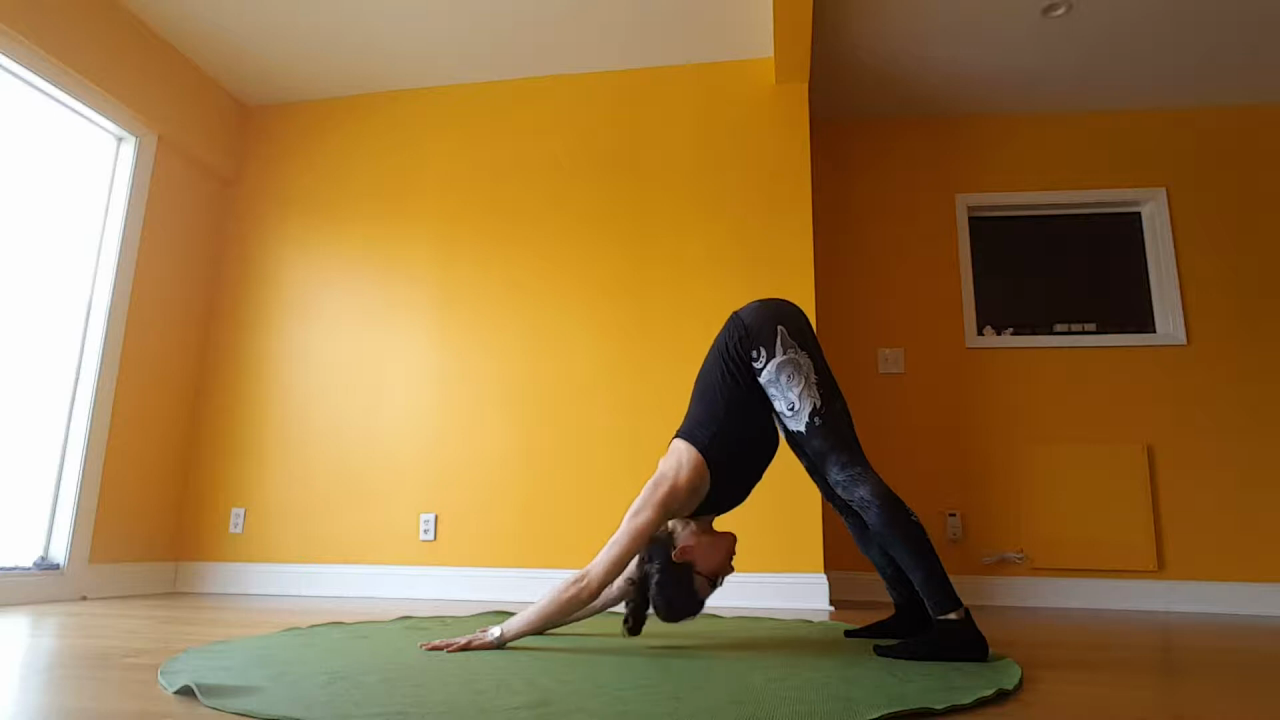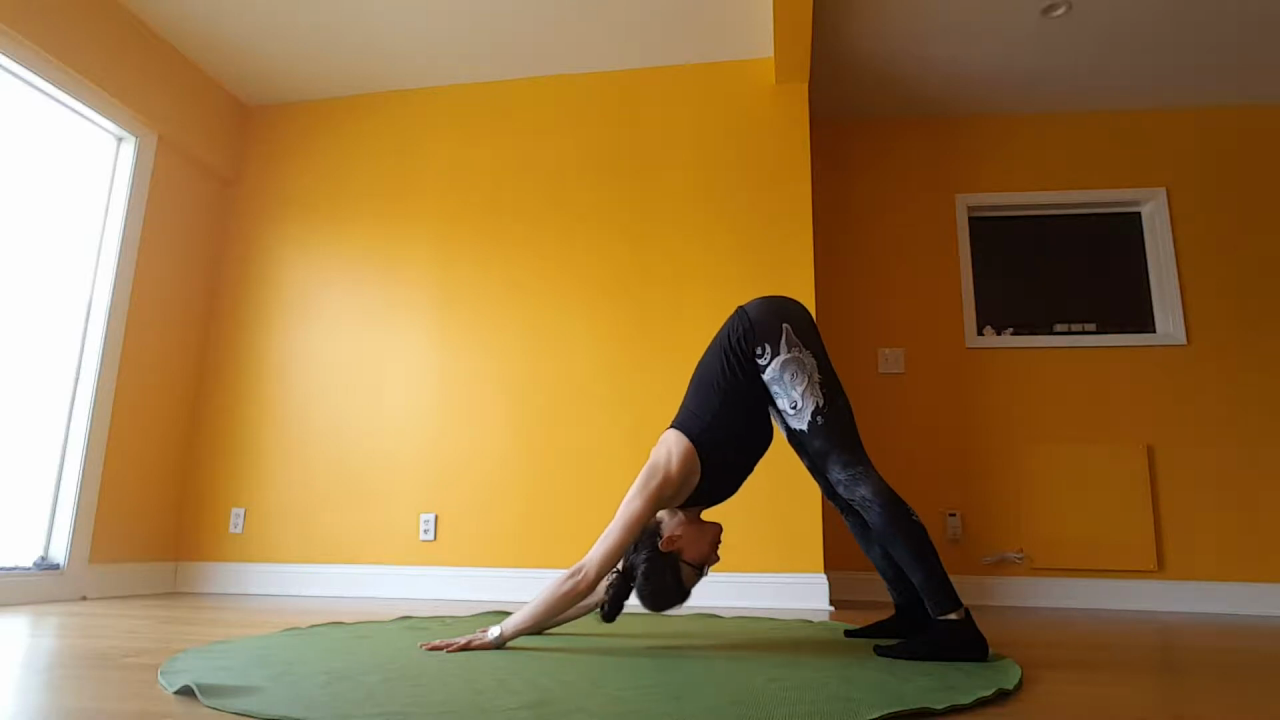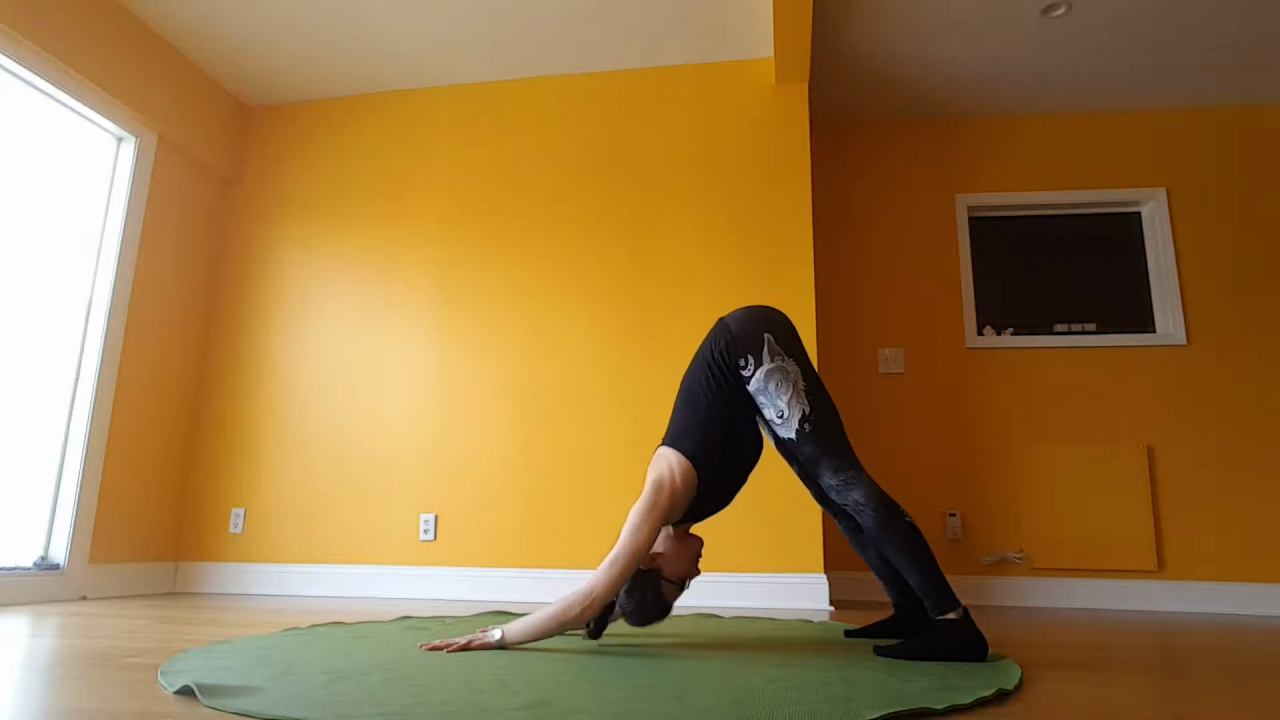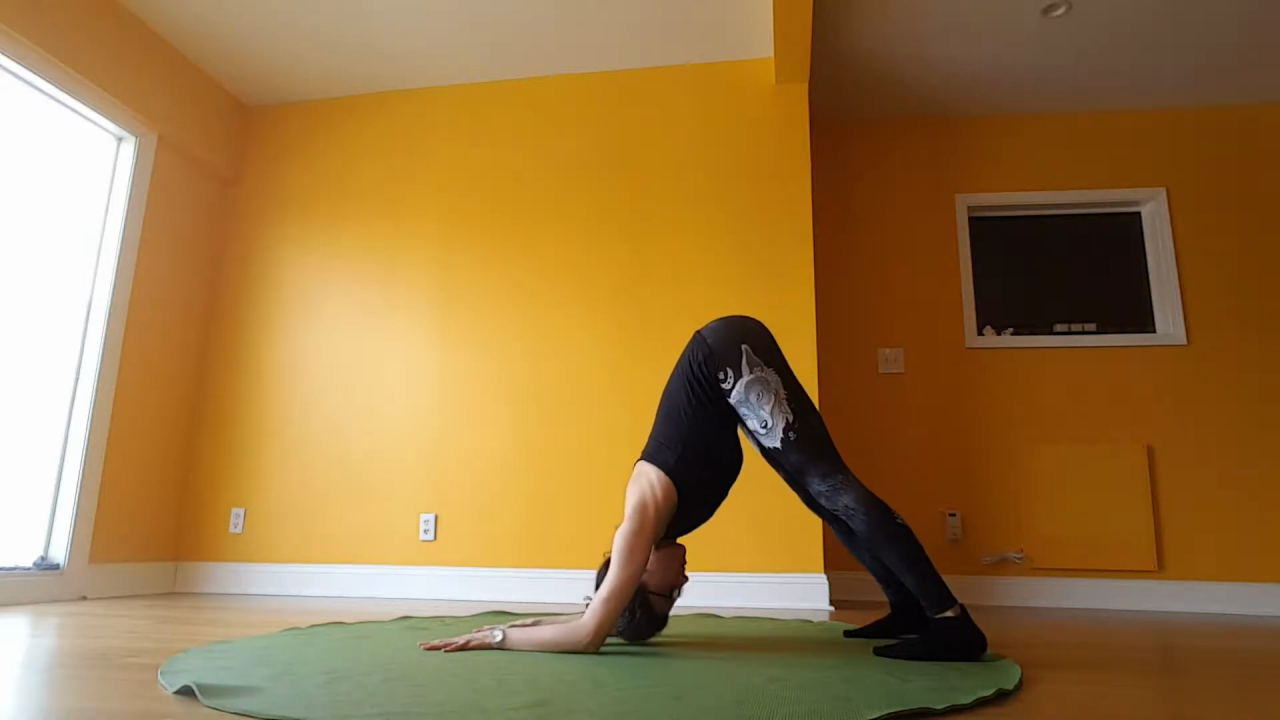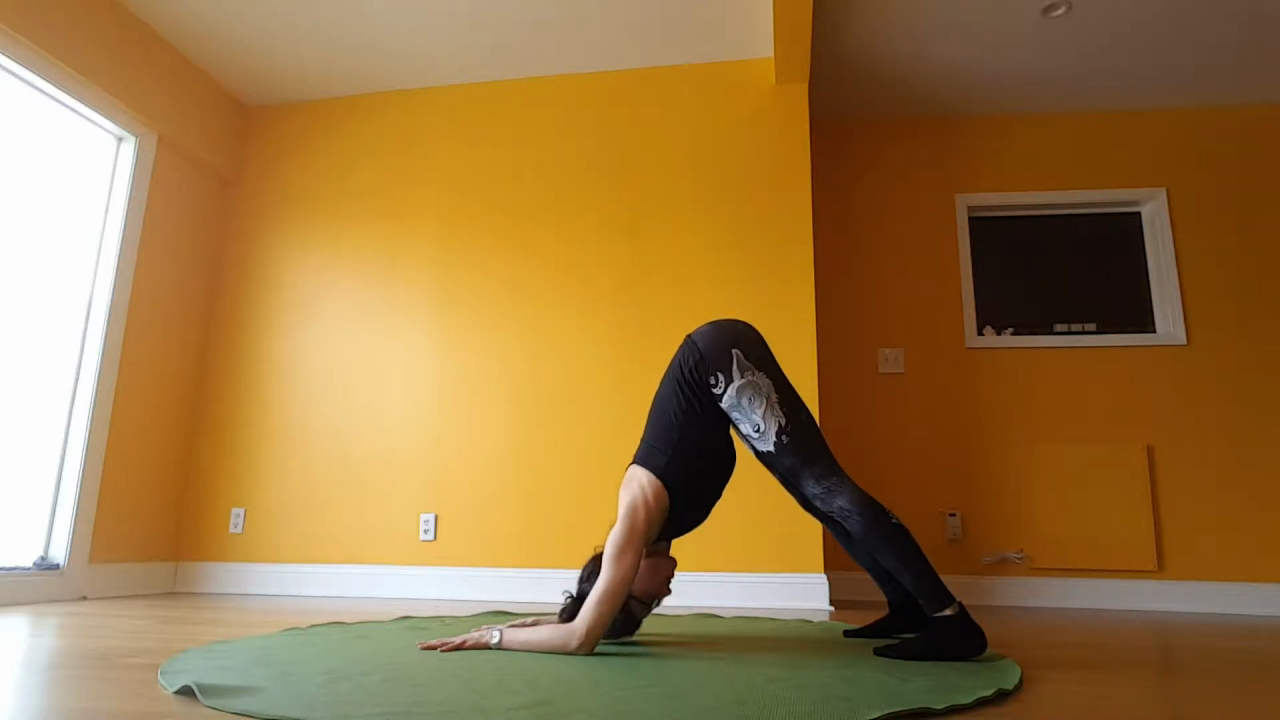
dt=0.5s
person 1, frame 1
left shoulder: (674, 493)
left elbow: (588, 585)
right elbow: (608, 588)
right wrist: (525, 626)
left hip: (764, 337)
right hip: (763, 348)
left knee: (848, 479)
right knee: (843, 487)
left ankle: (953, 622)
right ankle: (914, 609)
person 1, frame 2
left shoulder: (666, 480)
right shoulder: (673, 493)
left elbow: (583, 577)
right elbow: (606, 582)
right wrist: (525, 624)
left hip: (768, 333)
right hip: (767, 345)
left knee: (849, 478)
right knee: (844, 486)
left ankle: (952, 622)
right ankle: (915, 609)
person 1, frame 3
left shoulder: (663, 497)
right shoulder: (670, 502)
left elbow: (588, 601)
right elbow: (596, 602)
left wrist: (498, 636)
right wrist: (512, 627)
left hip: (751, 344)
right hip: (750, 356)
left knee: (841, 482)
right knee: (834, 490)
left ankle: (951, 621)
right ankle: (913, 609)
person 1, frame 4
left shoulder: (643, 520)
right shoulder: (648, 522)
left elbow: (589, 635)
right elbow: (596, 616)
left wrist: (498, 636)
right wrist: (527, 624)
left hip: (730, 355)
right hip: (731, 361)
left knee: (829, 488)
right knee: (825, 493)
left ankle: (948, 619)
right ankle: (910, 606)
person 1, frame 5
left shoulder: (635, 522)
right shoulder: (648, 525)
left elbow: (581, 639)
right elbow: (586, 616)
left wrist: (493, 635)
right wrist: (537, 619)
left hip: (720, 360)
right hip: (721, 365)
left knee: (826, 490)
right knee: (820, 495)
left ankle: (949, 619)
right ankle: (908, 605)
